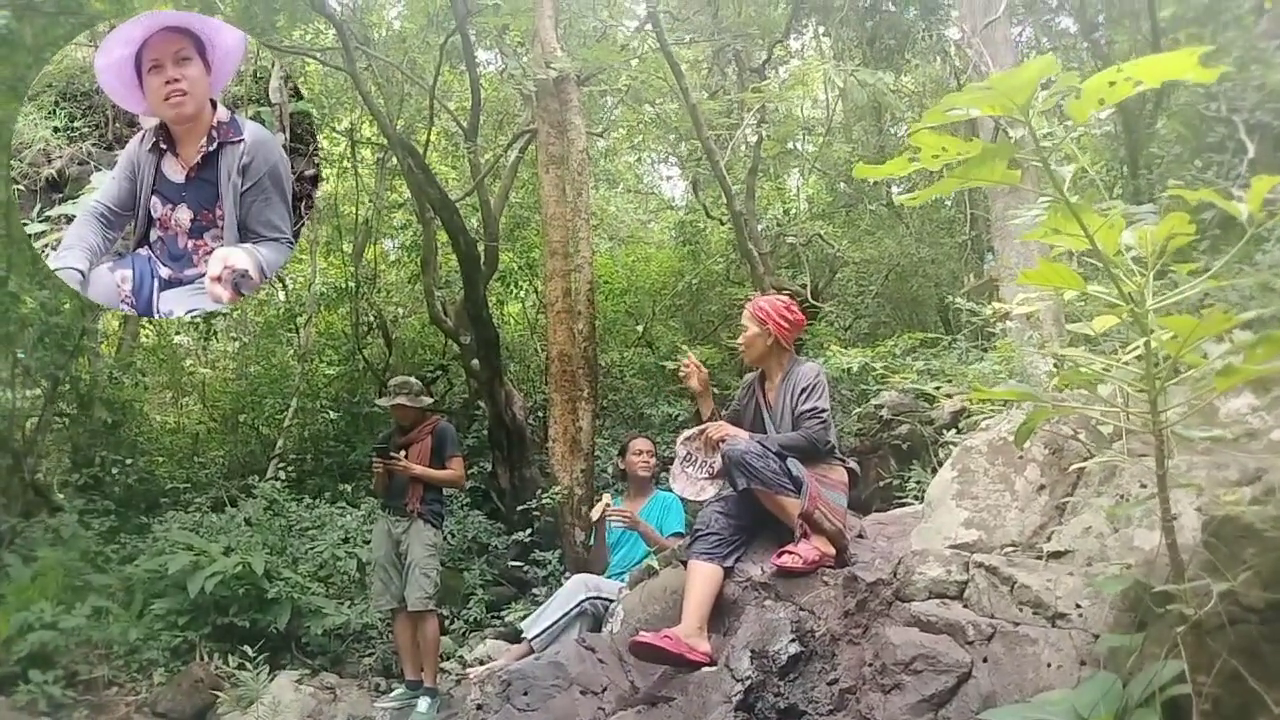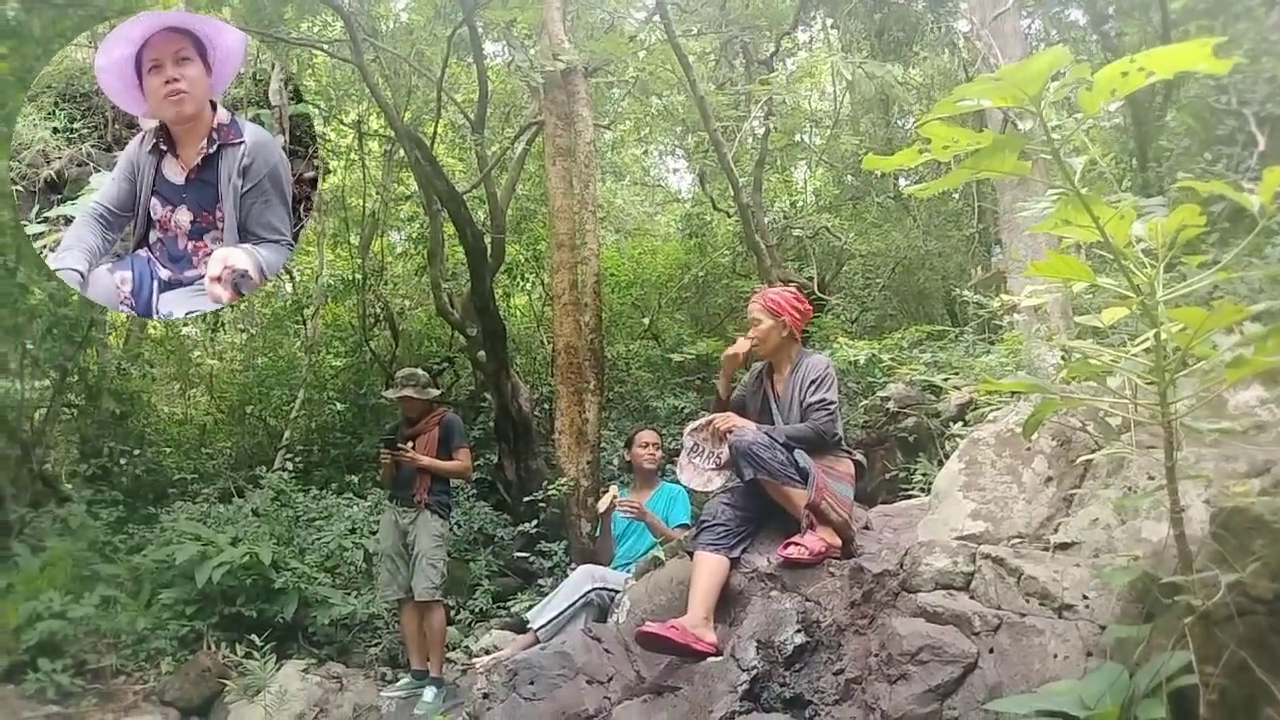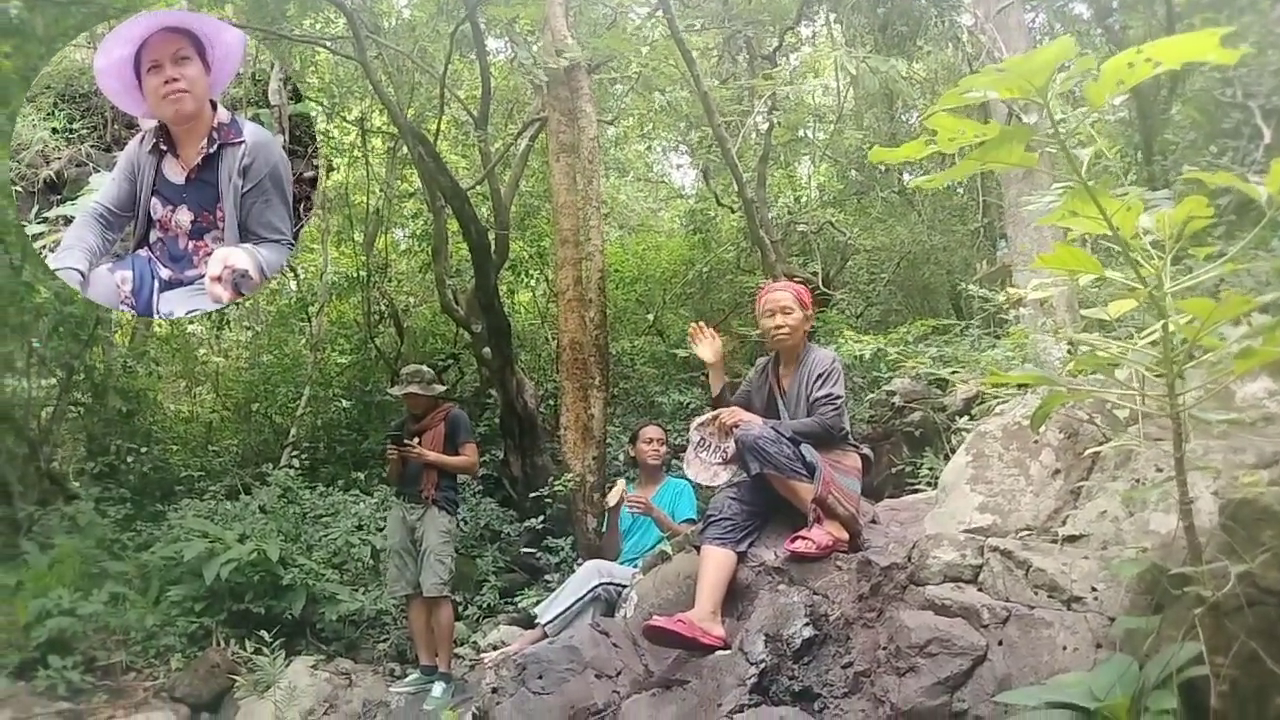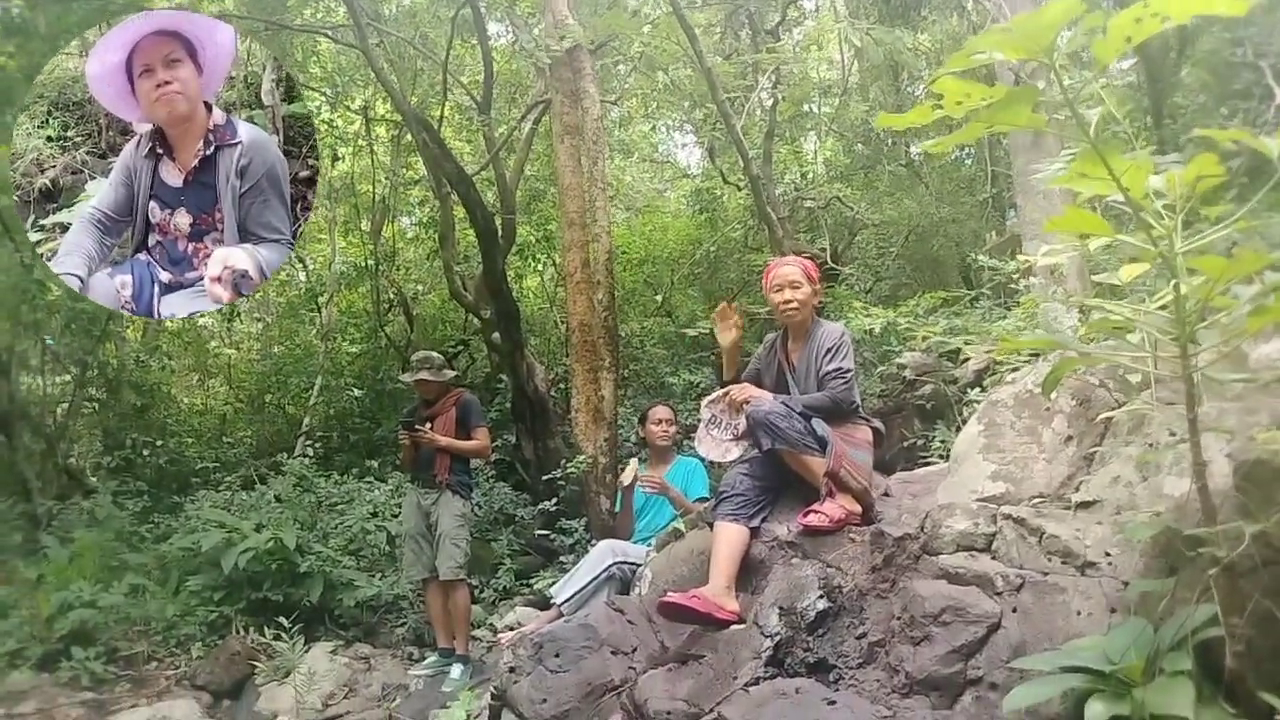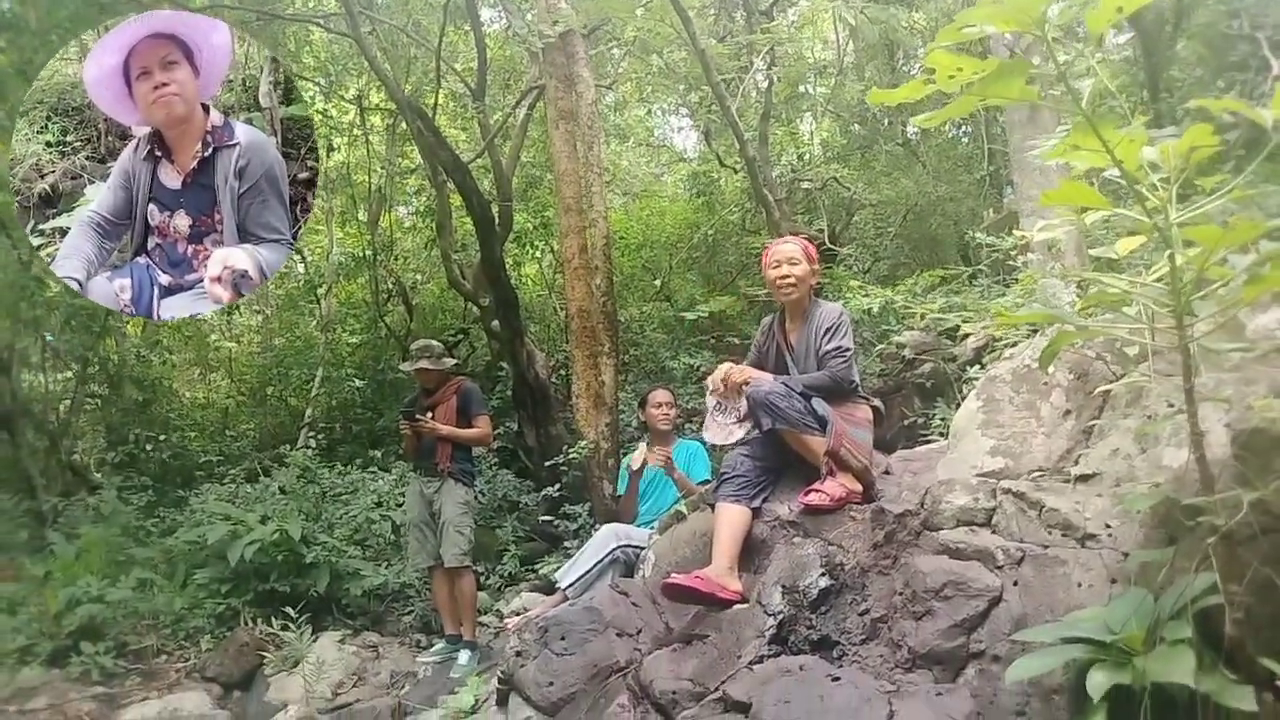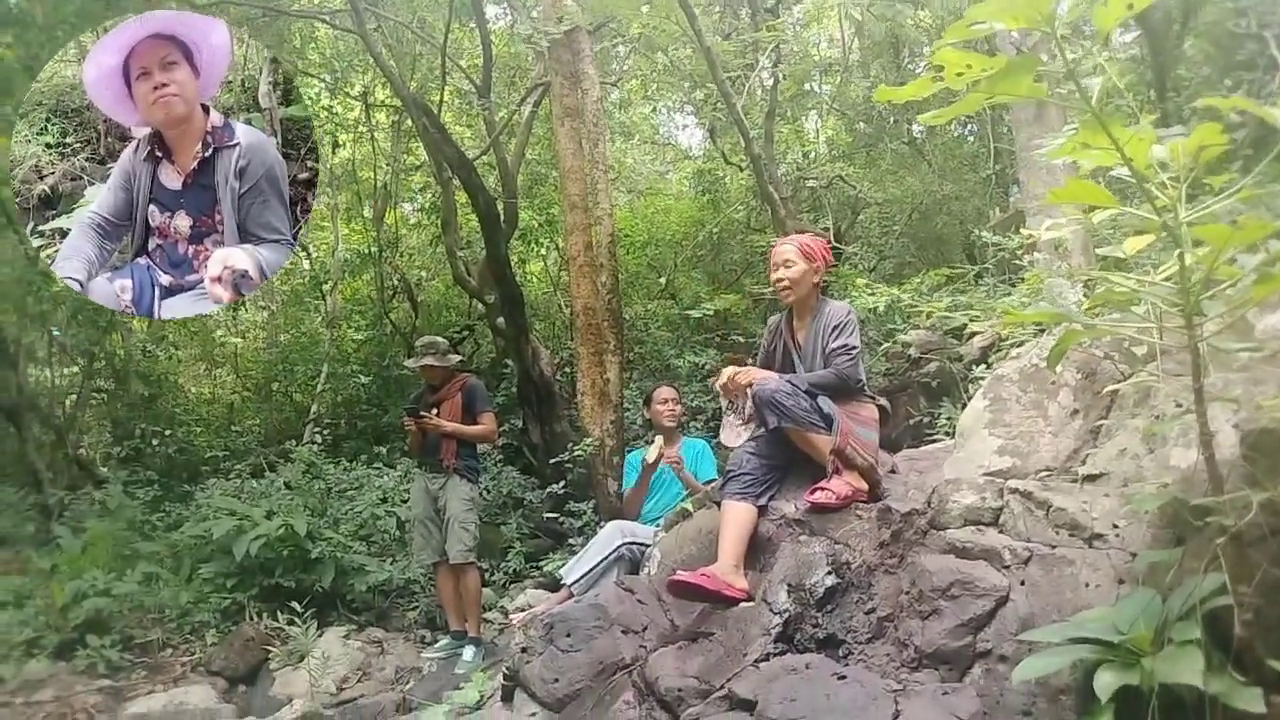
dt=0.3s
person 1, frame 1
left shoulder: (808, 375)
right shoulder: (751, 385)
left elbow: (816, 438)
right elbow: (721, 432)
left wrist: (747, 438)
right wrist: (703, 394)
left hip: (816, 483)
right hip: (766, 492)
left knee: (741, 452)
right knee: (713, 520)
left ankle: (815, 538)
right ankle: (692, 634)
person 1, frame 2
left shoulder: (817, 367)
right shoulder: (758, 375)
left elbow: (823, 430)
right elbow: (725, 418)
left wrist: (755, 429)
right wrist: (726, 375)
left hip: (822, 475)
right hip: (772, 482)
left knee: (747, 442)
right knee: (719, 511)
left ankle: (823, 529)
right ankle: (698, 624)
person 1, frame 3
left shoulder: (824, 362)
right shoulder: (762, 370)
left elbow: (829, 424)
right elbow: (727, 415)
left wrist: (760, 424)
right wrist: (715, 368)
left hip: (828, 468)
right hip: (778, 477)
left knee: (753, 436)
right knee: (726, 506)
left ankle: (829, 522)
right ankle: (706, 617)
person 1, frame 4
left shoulder: (833, 336)
right shoulder: (771, 345)
left elbow: (840, 398)
right elbow: (740, 392)
left wrist: (771, 399)
right wrist: (729, 352)
left hip: (840, 442)
right hip: (790, 451)
left knee: (764, 412)
right knee: (737, 482)
left ankle: (842, 497)
right ankle: (720, 593)
person 1, frame 5
left shoulder: (832, 315)
right shoulder: (769, 328)
left elbow: (840, 378)
right elbow: (750, 376)
left wrist: (769, 380)
right wrist: (731, 374)
left hip: (840, 422)
right hip: (792, 432)
left knee: (766, 393)
right knee: (739, 463)
left ankle: (843, 476)
right ankle: (723, 573)
person 1, frame 6
left shoulder: (838, 314)
right shoulder: (776, 326)
left elbow: (845, 376)
right elbow: (761, 377)
left wrist: (774, 380)
right wrist: (739, 377)
left hip: (846, 421)
right hip: (796, 429)
left knee: (770, 392)
right knee: (745, 461)
left ankle: (848, 474)
right ankle: (729, 571)
person 2, frame 1
left shoulder: (441, 431)
right shoulder: (388, 439)
left elbow: (458, 477)
left wrist: (414, 469)
right wrist: (380, 475)
left hip: (422, 522)
right hip: (387, 521)
left knee: (422, 604)
right knee: (397, 605)
left ankle: (429, 690)
right ankle: (411, 683)
person 2, frame 2
left shoulder: (448, 422)
right shoulder: (395, 429)
left elbow: (465, 468)
left wrist: (422, 460)
right wrist: (387, 466)
left hip: (428, 513)
right hip: (394, 512)
left knee: (428, 594)
right knee: (403, 595)
left ankle: (436, 680)
right ankle: (417, 673)
person 2, frame 3
left shoulder: (454, 418)
right shoulder: (401, 426)
left elbow: (472, 463)
left wrist: (428, 456)
right wrist: (394, 462)
left hip: (436, 508)
right hip: (402, 508)
left knee: (436, 590)
right knee: (412, 591)
left ankle: (444, 675)
right ankle: (426, 668)
person 2, frame 4
left shoulder: (465, 403)
right shoulder: (412, 413)
left elbow: (484, 448)
left wrist: (440, 441)
right wrist: (407, 448)
left hip: (451, 493)
right hip: (417, 494)
left knee: (453, 574)
right knee: (428, 575)
left ankle: (462, 658)
right ankle: (444, 651)
person 2, frame 5
left shoulder: (466, 391)
right shoulder: (413, 402)
left elbow: (485, 435)
left wrist: (441, 430)
right wrist: (409, 437)
left hip: (453, 481)
right hip: (420, 483)
left knee: (457, 561)
right knee: (433, 563)
left ankle: (469, 644)
right ankle: (451, 638)
person 2, frame 6
left shoulder: (471, 388)
right shoulder: (418, 398)
left elbow: (490, 432)
left wrist: (446, 427)
right wrist: (414, 433)
left hip: (458, 477)
right hip: (425, 479)
left knee: (462, 557)
right knee: (438, 559)
left ankle: (474, 639)
right ankle: (456, 633)
person 3, frame 1
left shoulder: (254, 146)
right shoulder: (143, 148)
left elbow: (277, 246)
right elbow: (100, 217)
left wrist: (248, 261)
right wrist: (64, 274)
left hip: (212, 289)
right hip: (147, 275)
person 3, frame 2
left shoulder: (254, 148)
right shoulder: (143, 148)
left elbow: (278, 247)
right elbow: (100, 218)
left wrist: (248, 262)
right wrist: (63, 275)
left hip: (212, 290)
right hip: (146, 276)
person 3, frame 3
left shoulder: (255, 147)
right shoulder: (143, 148)
left elbow: (278, 248)
right elbow: (100, 219)
left wrist: (248, 261)
right wrist: (64, 275)
left hip: (212, 291)
right hip: (147, 276)
person 3, frame 4
left shoulder: (251, 148)
right shoulder: (139, 152)
left elbow: (278, 247)
right elbow: (98, 223)
left wrist: (248, 262)
right wrist: (64, 279)
left hip: (212, 291)
right hip: (147, 279)
person 3, frame 5
left shoulder: (249, 149)
right shoulder: (138, 156)
left elbow: (277, 248)
right elbow: (97, 226)
left wrist: (247, 263)
right wrist: (63, 282)
left hip: (211, 294)
right hip: (147, 282)
person 3, frame 6
left shoulder: (250, 150)
right shoulder: (138, 157)
left elbow: (278, 248)
right elbow: (97, 228)
left wrist: (247, 262)
right wrist: (64, 284)
left hip: (212, 293)
right hip: (147, 282)
person 4, frame 1
left shoulder: (668, 502)
right shoulder: (611, 507)
right elbow: (598, 569)
left wrist: (641, 527)
right wrist: (600, 529)
right hip: (607, 594)
left knee: (582, 584)
right knee: (583, 606)
left ankle: (515, 655)
person 4, frame 2
left shoulder: (674, 494)
right shoulder: (618, 499)
right elbow: (604, 560)
left wrist: (648, 518)
right wrist: (606, 521)
right hip: (612, 585)
left knee: (588, 575)
right knee: (587, 598)
left ankle: (522, 645)
person 4, frame 3
left shoulder: (680, 489)
right shoulder: (623, 494)
right elbow: (610, 555)
left wrist: (655, 513)
right wrist: (613, 516)
right hip: (619, 580)
left knee: (595, 569)
right knee: (594, 595)
left ankle: (532, 639)
person 4, frame 4
left shoulder: (691, 467)
right shoulder: (634, 475)
right elbow: (623, 535)
left wrist: (671, 493)
right wrist: (627, 496)
right hip: (632, 559)
left knee: (609, 549)
right knee: (610, 572)
left ankle: (547, 619)
person 4, frame 5
left shoulder: (693, 450)
right shoulder: (632, 461)
right elbow: (626, 518)
left wrist: (675, 474)
right wrist: (634, 479)
right hip: (635, 544)
left knee: (612, 533)
right knee: (614, 557)
left ankle: (552, 603)
person 4, frame 6
left shoulder: (698, 448)
right shoulder: (635, 458)
right elbow: (629, 513)
left wrist: (683, 474)
right wrist: (646, 474)
right hip: (640, 541)
left knee: (617, 530)
right knee: (618, 554)
left ankle: (558, 600)
